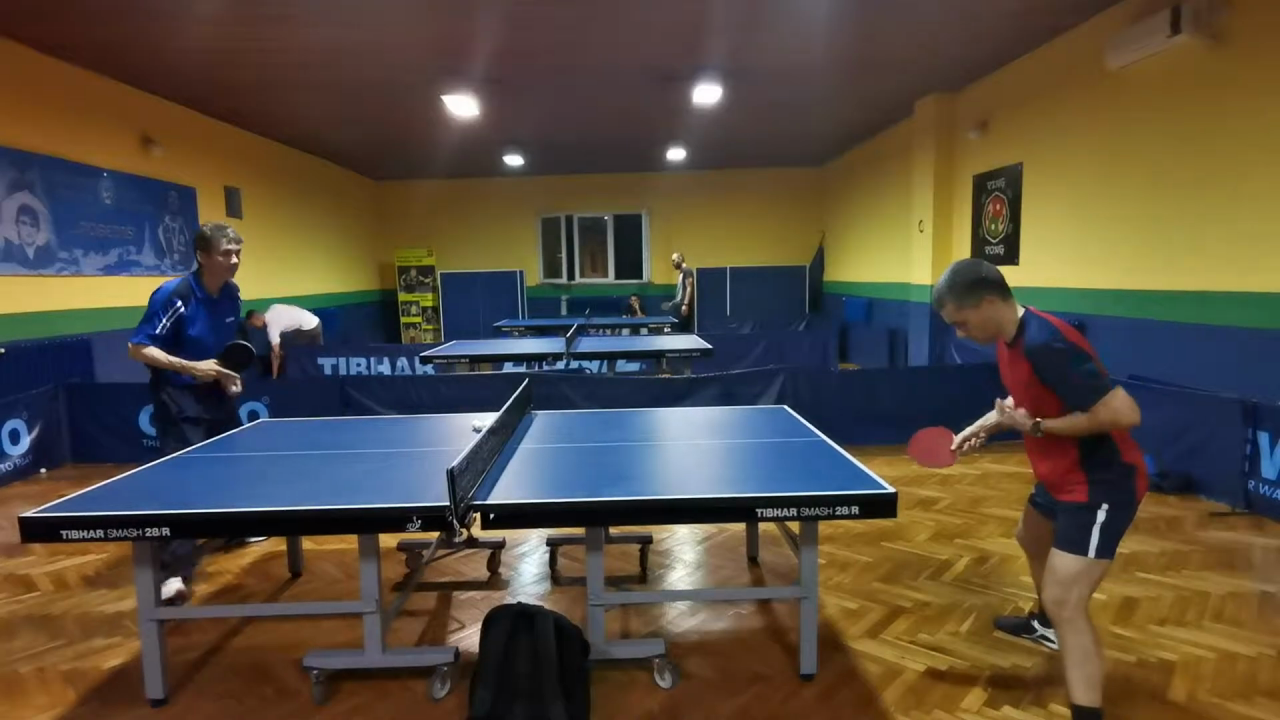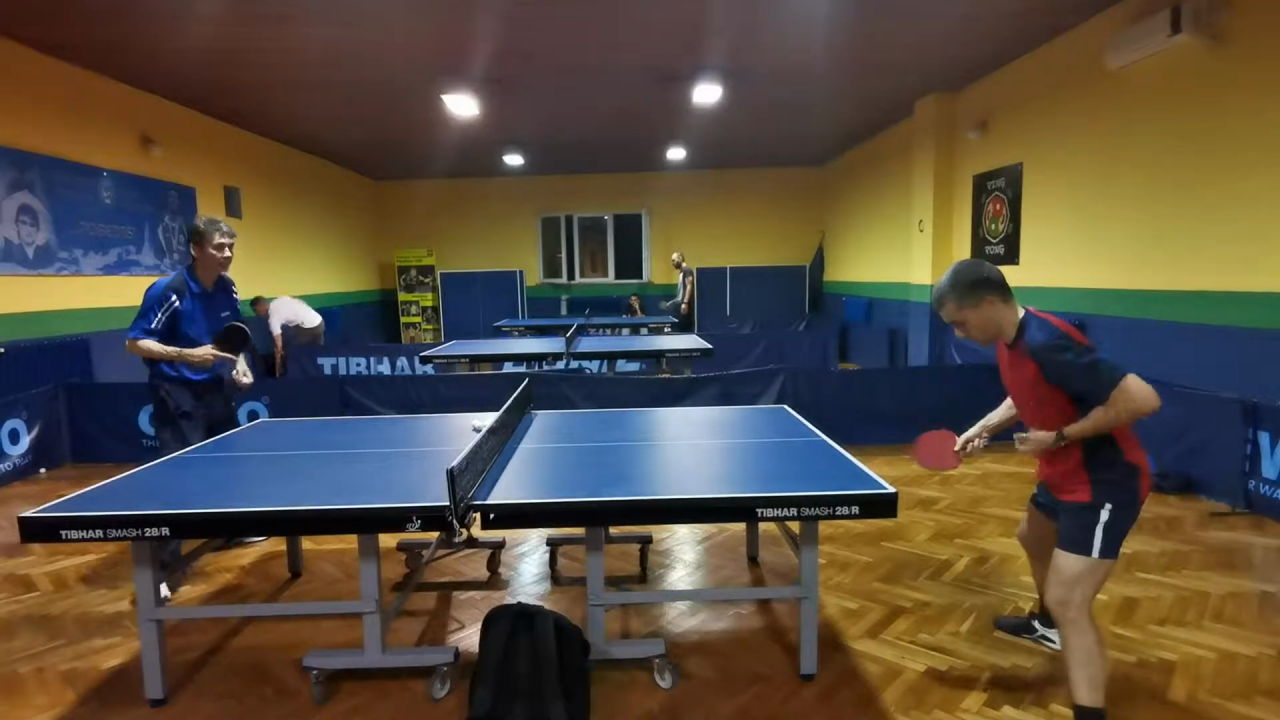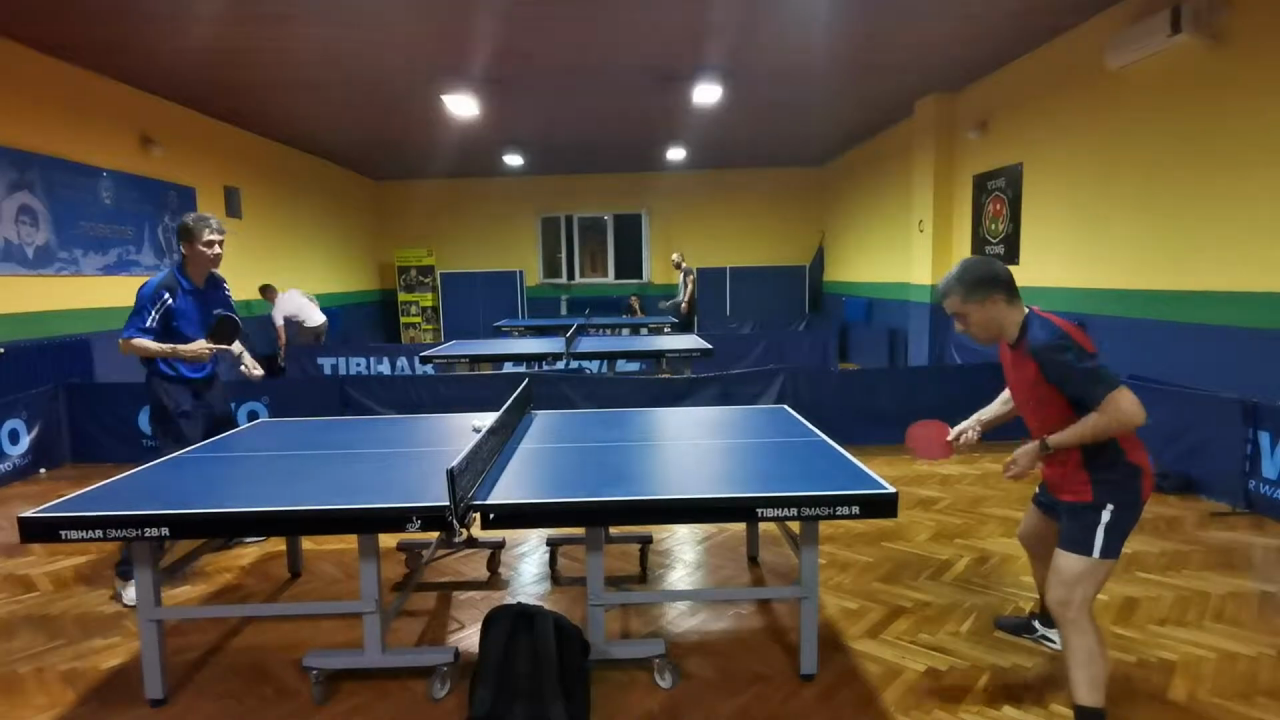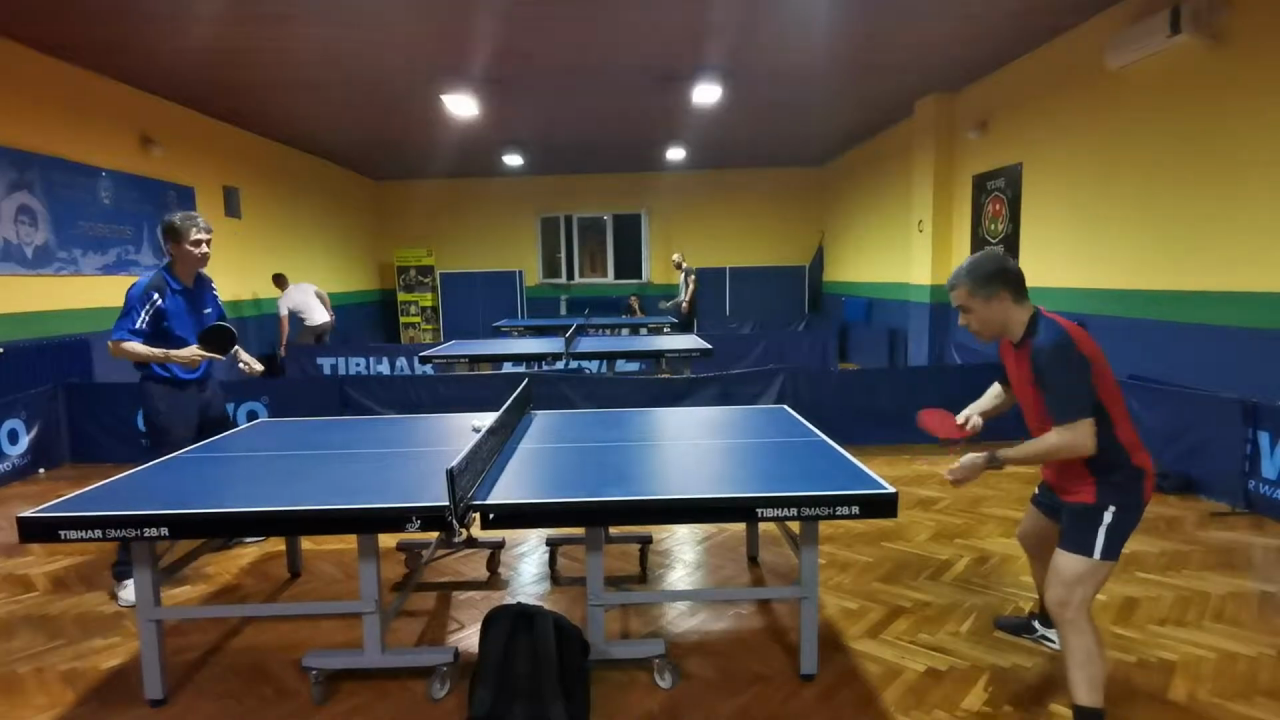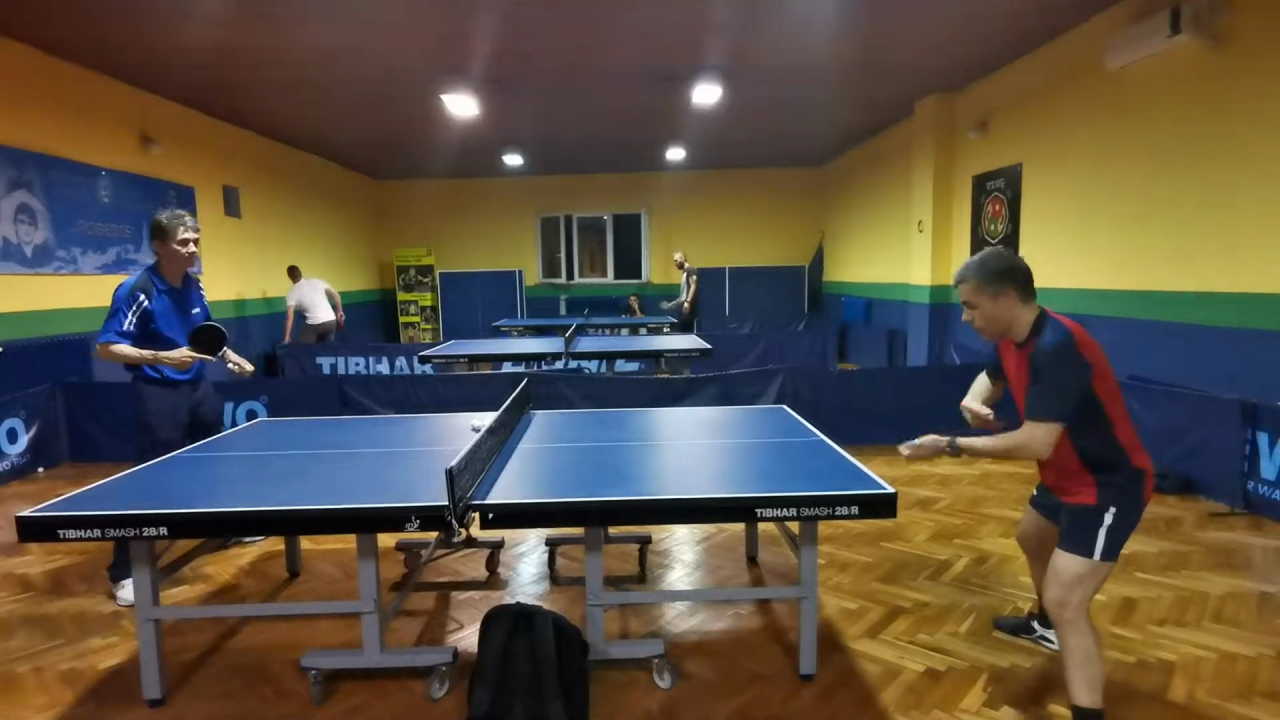
dt=0.1s
person 1, frame 1
left shoulder: (1043, 343)
right shoulder: (1011, 339)
left elbow: (1123, 412)
left wrist: (1038, 426)
right wrist: (982, 427)
left hip: (1101, 483)
right hip: (1062, 474)
left knee: (1064, 601)
right knee: (1031, 538)
right ankle: (1043, 624)
person 1, frame 2
left shoulder: (1047, 344)
right shoulder: (1011, 340)
left elbow: (1141, 400)
left wrist: (1058, 437)
right wrist: (985, 426)
left hip: (1104, 484)
right hip: (1066, 475)
left knee: (1068, 601)
right knee: (1033, 538)
right ankle: (1045, 623)
person 1, frame 3
left shoulder: (1049, 344)
right shoulder: (1012, 340)
left elbow: (1129, 412)
left wrist: (1044, 447)
right wrist: (978, 420)
left hip: (1107, 482)
right hip: (1068, 473)
left knee: (1068, 601)
right knee: (1034, 538)
right ankle: (1046, 623)
person 1, frame 4
left shoulder: (1052, 346)
right shoulder: (1014, 339)
left elbow: (1076, 442)
right elbow: (1010, 385)
left wrist: (990, 461)
right wrist: (978, 408)
left hip: (1109, 485)
right hip: (1068, 477)
left knee: (1068, 601)
right knee: (1033, 538)
right ankle: (1045, 623)
person 1, frame 5
left shoulder: (1056, 347)
right shoulder: (1011, 339)
left elbow: (1035, 444)
right elbow: (989, 379)
left wrist: (949, 446)
right wrist: (975, 402)
left hip: (1109, 486)
right hip: (1066, 477)
left knee: (1066, 601)
right knee: (1032, 539)
right ankle: (1044, 624)
person 2, frame 1
left shoulder: (231, 293)
right shoulder: (172, 295)
right elbow: (137, 348)
left wrist: (230, 373)
right wrist: (189, 368)
left hip: (216, 393)
right hip: (179, 396)
right ankle: (172, 574)
person 2, frame 2
left shoulder: (227, 289)
right shoulder: (167, 290)
right elbow: (135, 342)
left wrist: (239, 364)
right wrist: (186, 355)
left hip: (215, 388)
right hip: (176, 393)
right ankle: (155, 570)
person 2, frame 3
left shoulder: (219, 285)
right shoulder: (160, 289)
right elbow: (129, 342)
left wrist: (244, 357)
right wrist: (180, 350)
left hip: (209, 386)
right hip: (173, 392)
right ankle: (130, 571)
person 2, frame 4
left shoulder: (206, 286)
right shoulder: (148, 290)
right elbow: (118, 345)
left wrist: (241, 355)
right wrist: (171, 356)
left hip: (204, 386)
right hip: (166, 393)
right ankle: (127, 571)
person 2, frame 5
left shoulder: (194, 285)
right shoulder: (136, 290)
right elbow: (106, 347)
left wrist: (228, 355)
right wrist: (161, 358)
left hip: (198, 387)
right hip: (159, 395)
right ankle: (124, 572)
